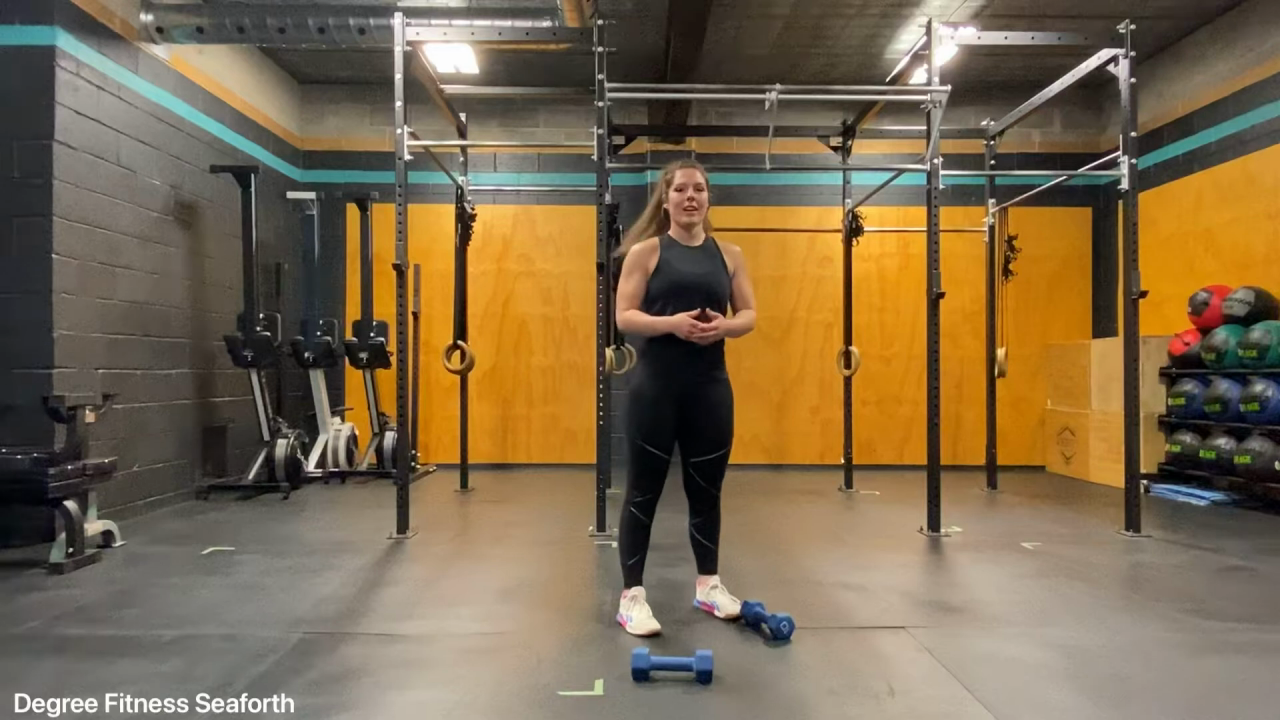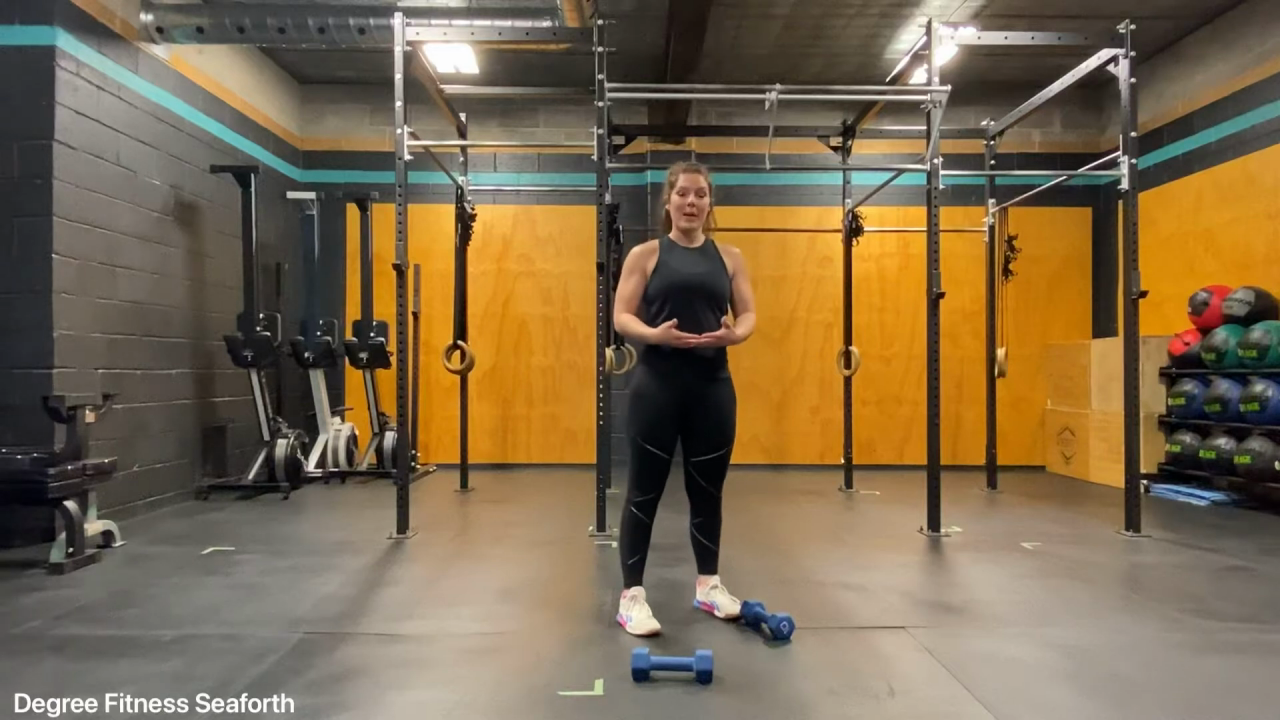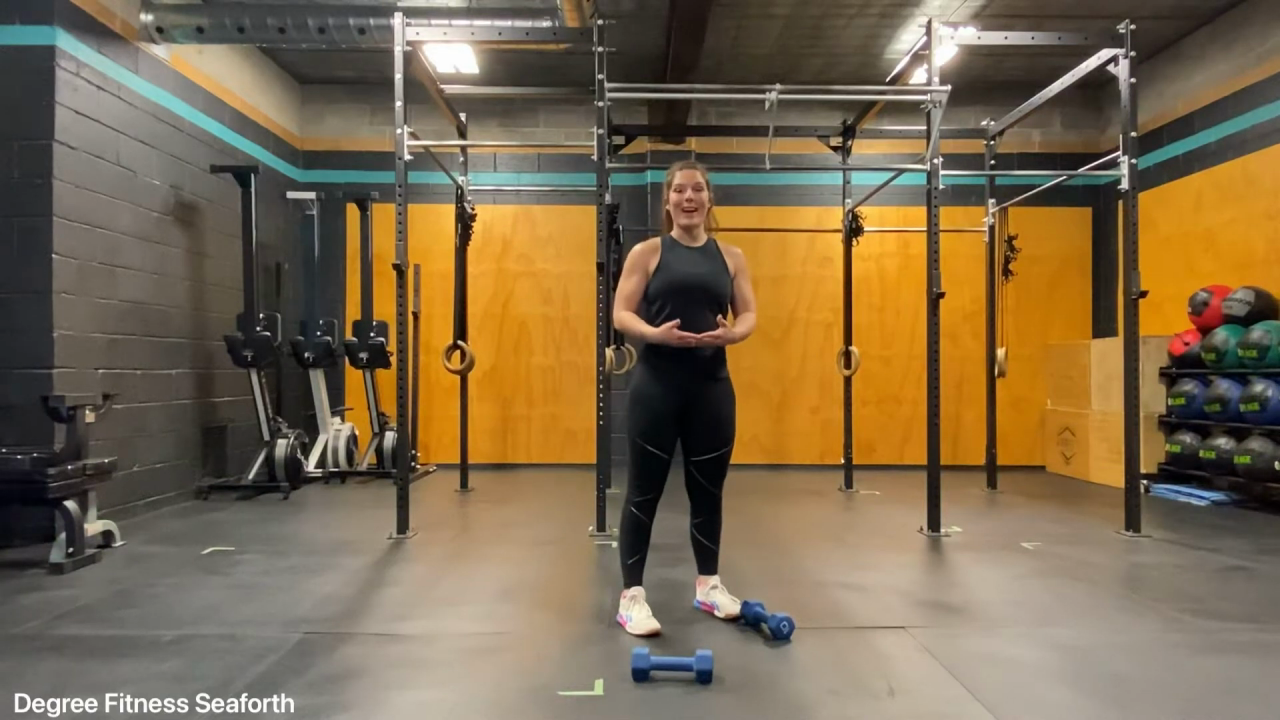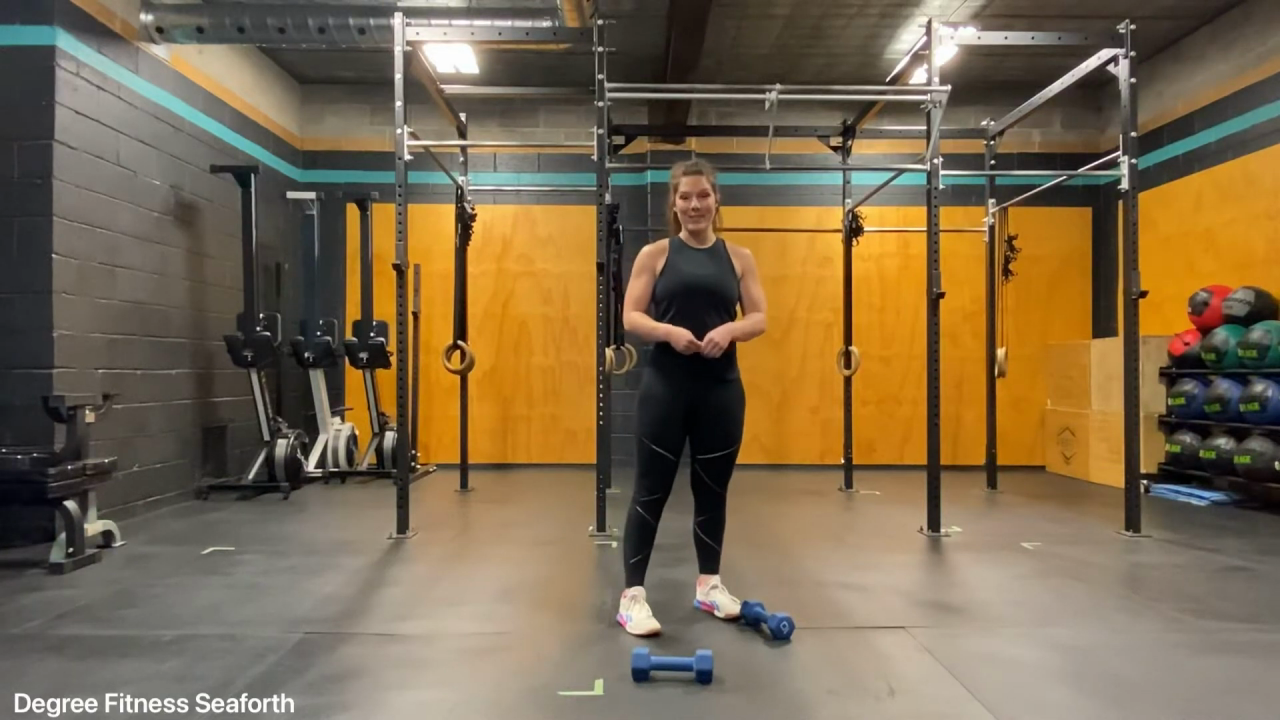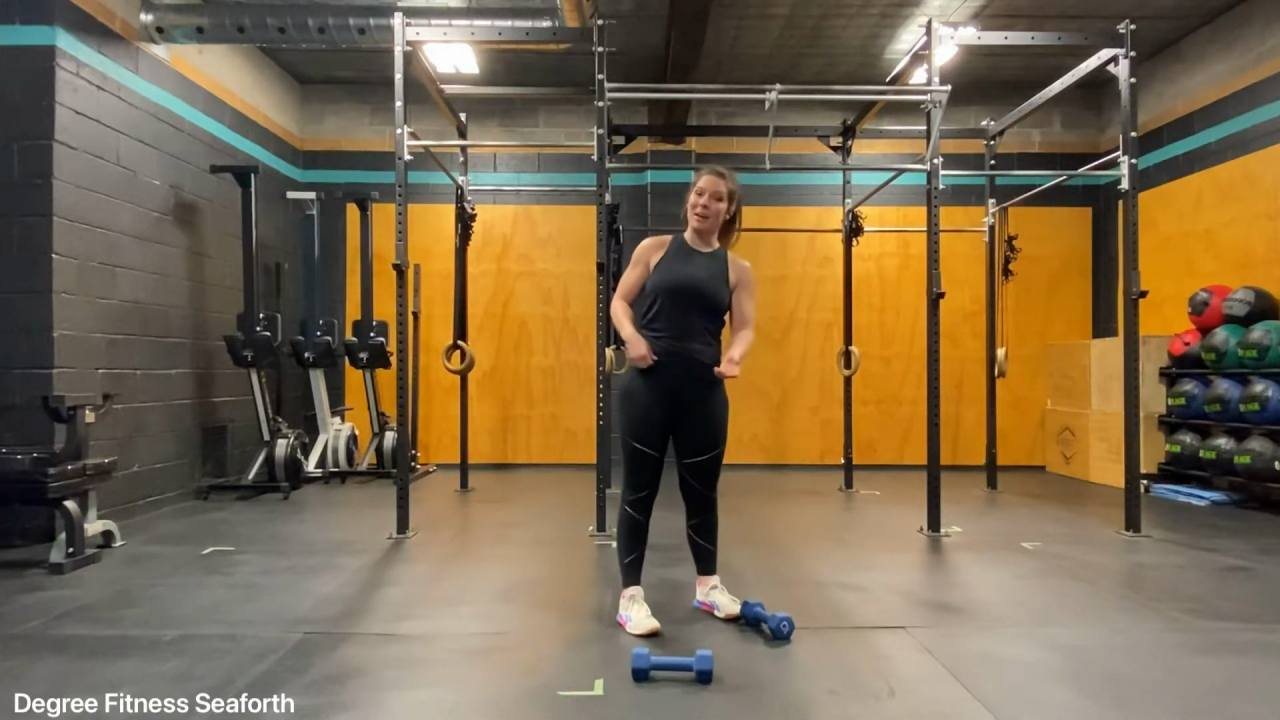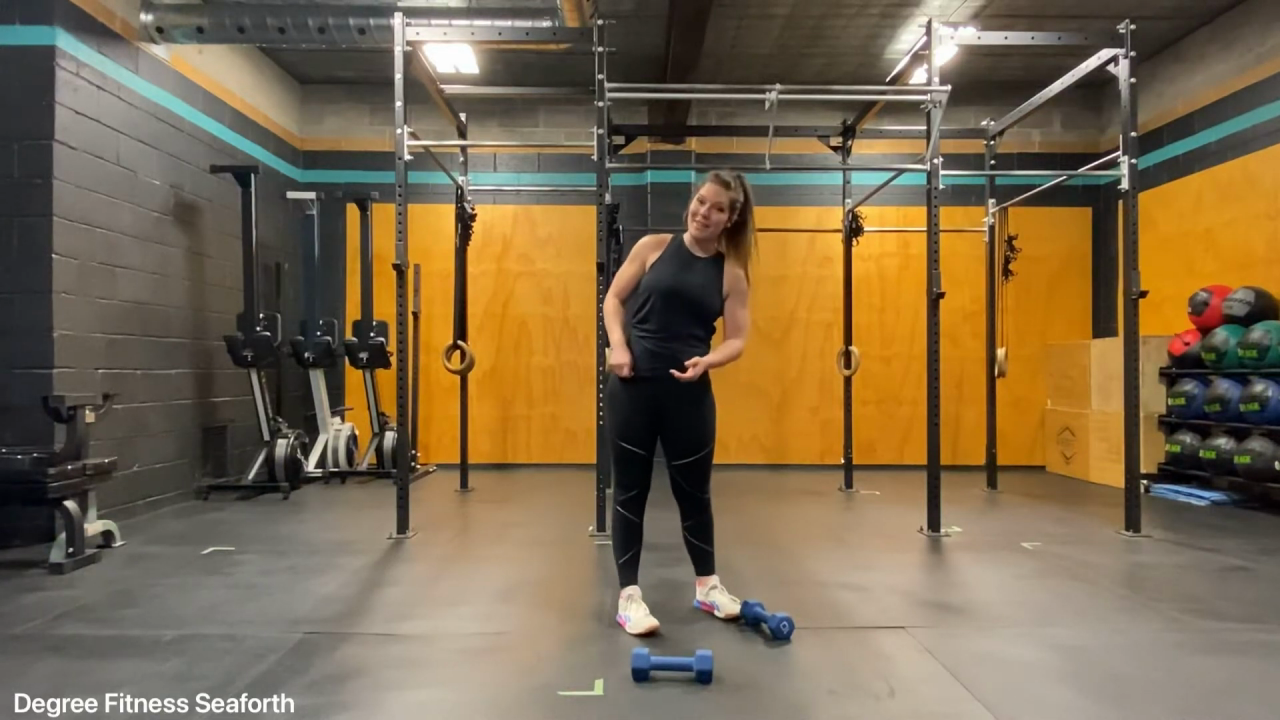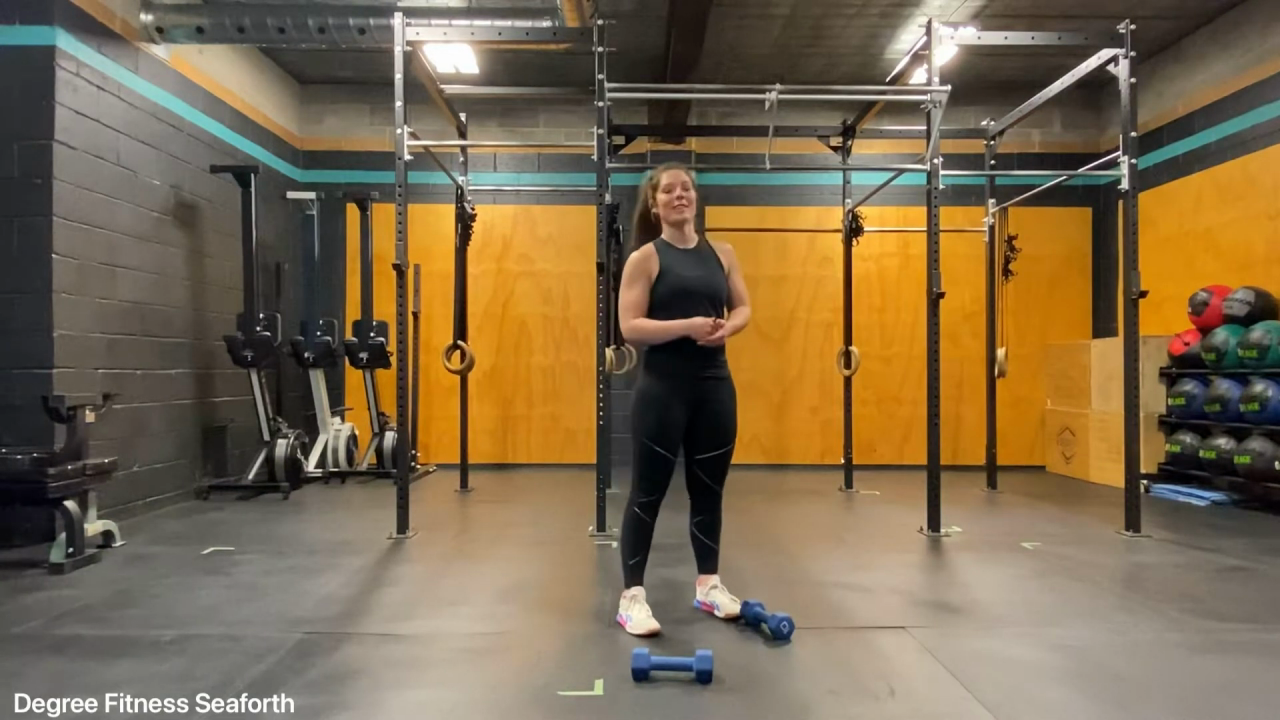
dt=0.7s
person 1, frame 1
left shoulder: (728, 255)
right shoulder: (645, 251)
left elbow: (748, 315)
right elbow: (624, 316)
left wrist: (724, 326)
right wrist: (670, 323)
left hip: (710, 385)
right hip: (656, 385)
left knee: (706, 489)
right knee: (644, 491)
left ankle: (708, 584)
right ankle: (632, 596)
person 1, frame 2
left shoulder: (729, 256)
right shoulder: (645, 254)
left elbow: (748, 314)
right elbow: (622, 316)
left wrist: (735, 334)
right wrist: (655, 334)
left hip: (712, 386)
right hip: (656, 384)
left knee: (708, 488)
right knee: (645, 490)
left ankle: (708, 584)
right ankle: (631, 596)
person 1, frame 3
left shoulder: (730, 256)
right shoulder: (647, 252)
left elbow: (748, 315)
right elbow: (622, 314)
left wrist: (731, 333)
right wrist: (655, 334)
left hip: (712, 385)
right hip: (656, 384)
left knee: (708, 488)
right knee: (645, 489)
left ankle: (708, 584)
right ankle: (632, 596)
person 1, frame 4
left shoulder: (739, 257)
right shoulder: (654, 254)
left elbow: (759, 318)
right elbow: (631, 316)
left wrist: (730, 329)
right wrist: (668, 331)
left hip: (721, 387)
right hip: (665, 385)
left knee: (712, 489)
right knee: (651, 490)
left ankle: (709, 583)
right ankle: (632, 595)
person 1, frame 5
left shoulder: (737, 269)
right shoulder: (654, 248)
left elbow: (744, 328)
right elbow: (620, 301)
left wrist: (733, 358)
right wrist: (632, 336)
left hip: (703, 388)
right hip: (647, 383)
left knee: (701, 490)
right knee: (640, 489)
left ankle: (708, 584)
right ankle: (631, 595)
person 1, frame 6
left shoulder: (732, 274)
right shoulder: (652, 247)
left elbow: (737, 339)
right elbow: (614, 298)
left wrist: (706, 362)
right wrist: (618, 344)
left hip: (689, 390)
right hip: (633, 383)
left knee: (694, 491)
right knee: (631, 490)
left ankle: (707, 584)
right ankle: (629, 594)
person 1, frame 7
left shoulder: (721, 254)
right shoulder: (645, 259)
left elbow: (743, 307)
right elbow: (630, 326)
left wrist: (727, 327)
right wrist: (687, 326)
left hip: (714, 384)
right hip: (662, 386)
left knee: (708, 488)
right knee: (648, 491)
left ankle: (708, 584)
right ankle: (632, 596)
